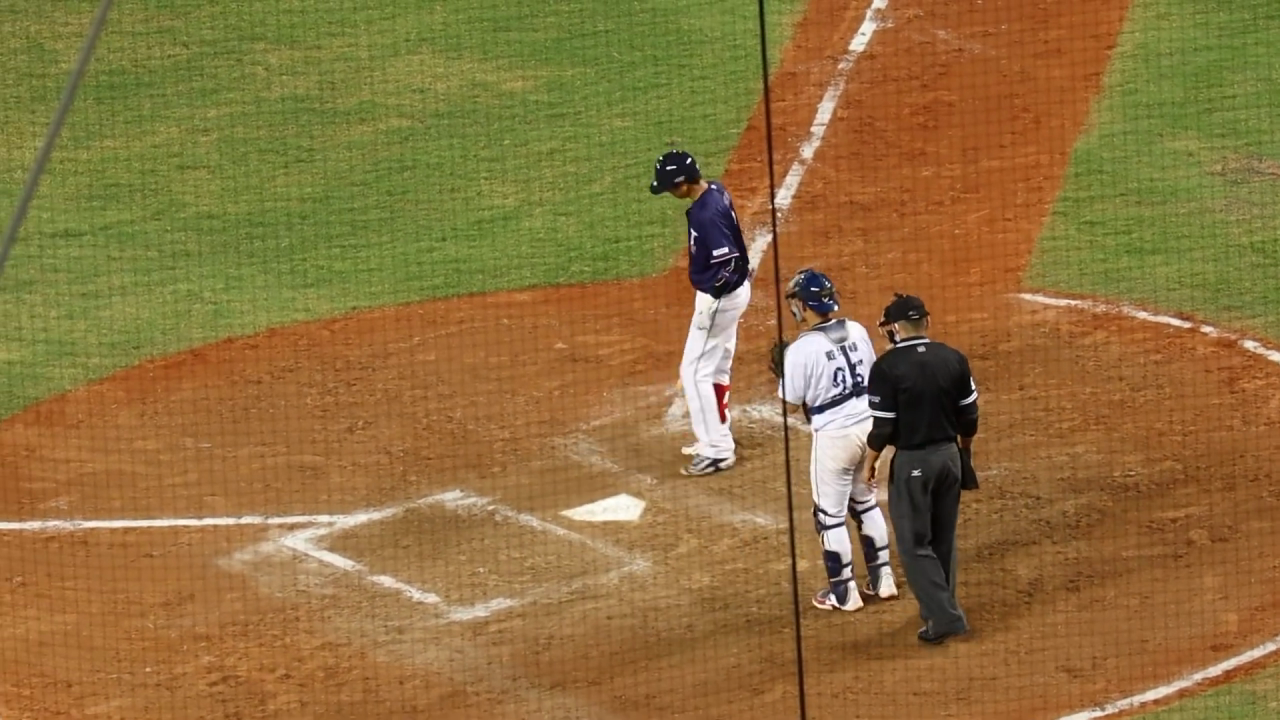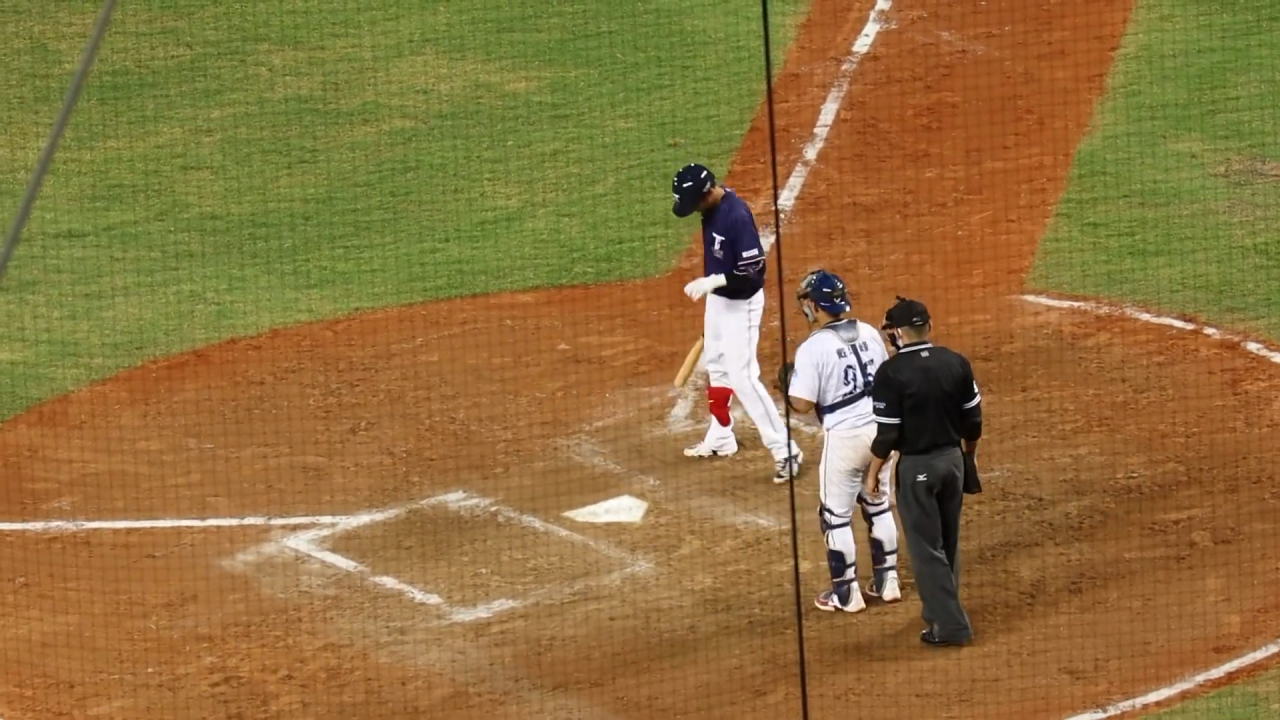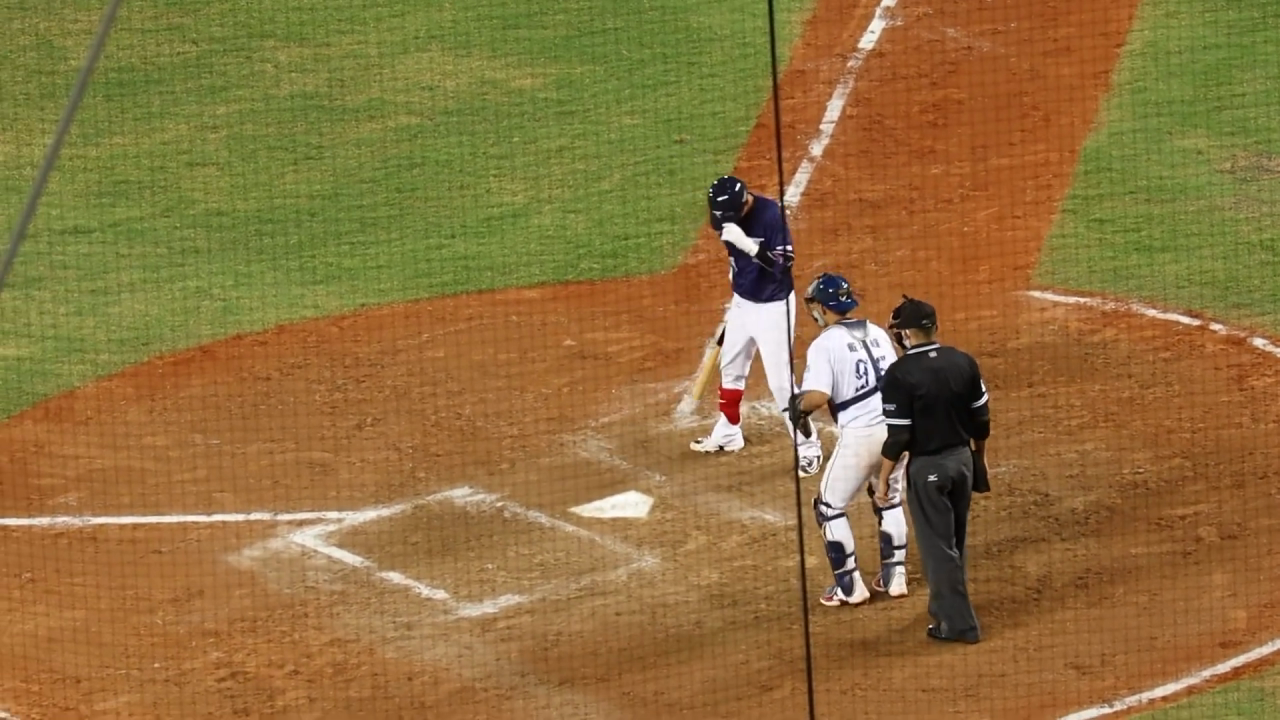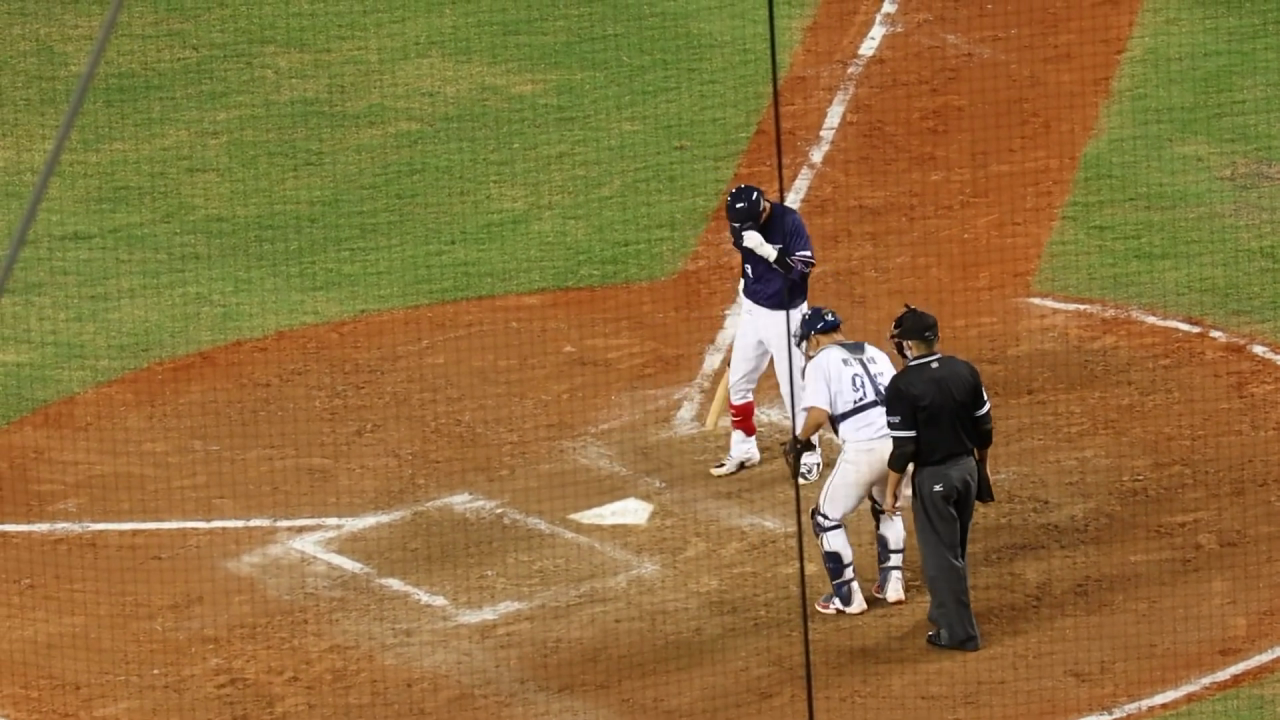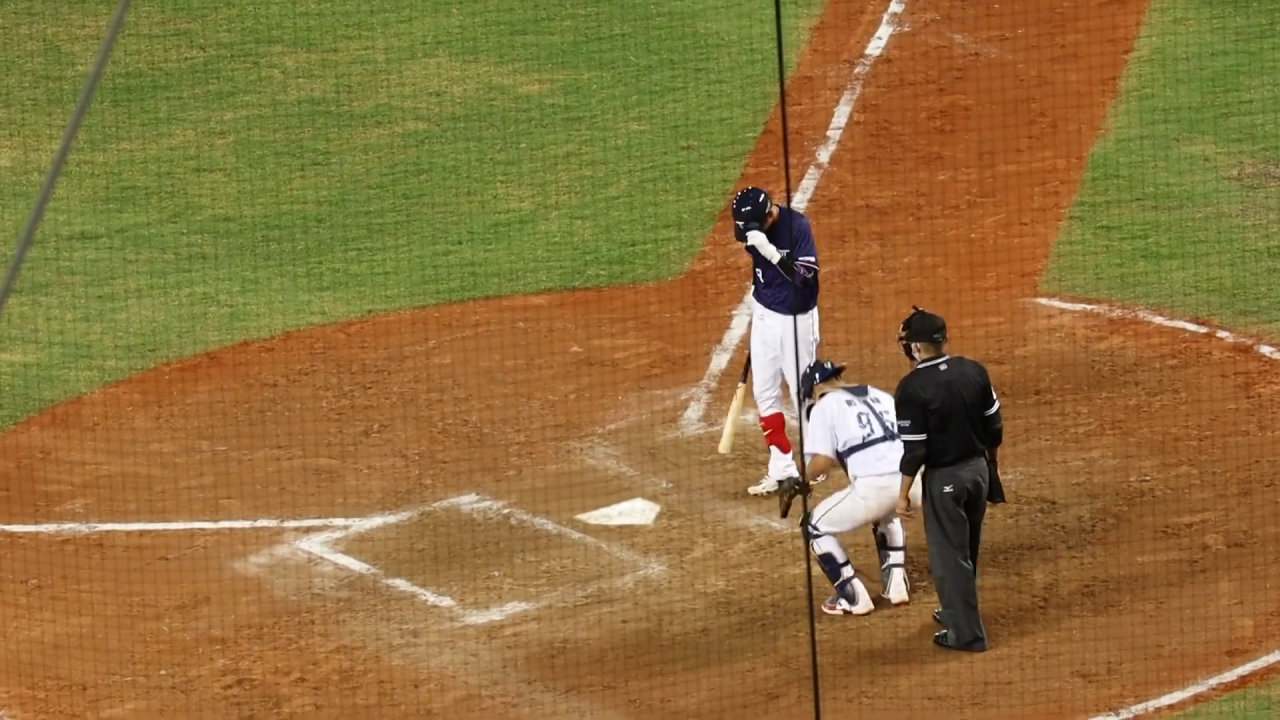
dt=0.2s
person 1, frame 1
left shoulder: (887, 366)
right shoulder: (954, 359)
left elbow: (883, 428)
right elbow: (970, 416)
left wrist: (869, 464)
right wrist: (963, 453)
left hip: (912, 461)
right hip: (949, 456)
left knee: (915, 545)
right knee: (943, 540)
left ankle: (944, 617)
right ankle: (936, 608)
person 1, frame 2
left shoulder: (891, 372)
right shoulder: (957, 362)
left elbow: (887, 434)
right elbow: (973, 419)
left wrist: (873, 473)
right wrist: (969, 456)
left hip: (917, 466)
right hip: (953, 459)
left knee: (926, 548)
right knee: (945, 544)
left ankle: (950, 625)
right ankle: (938, 610)
person 1, frame 3
left shoulder: (899, 373)
right shoulder: (964, 362)
left elbow: (898, 436)
right elbow: (981, 418)
left wrist: (883, 479)
right wrist: (980, 456)
left hip: (928, 466)
right hip: (962, 459)
left knee: (937, 545)
right knee: (952, 541)
left ankle: (958, 623)
right ankle: (944, 605)
person 1, frame 4
left shoulder: (902, 385)
right shoulder: (966, 371)
left elbow: (903, 447)
right elbow: (983, 427)
left wrist: (891, 491)
right wrist: (981, 464)
left hip: (933, 476)
right hip: (967, 469)
left knee: (940, 554)
right knee: (954, 550)
left ankle: (959, 631)
right ankle: (946, 611)
person 1, frame 5
left shoulder: (912, 387)
right shoulder: (974, 371)
left elbow: (914, 451)
right elbow: (994, 426)
left wrist: (903, 493)
right wrist: (990, 463)
left hip: (944, 478)
right hip: (978, 469)
left knee: (950, 556)
right knee: (966, 550)
left ankle: (966, 633)
right ankle: (957, 612)
person 2, frame 1
left shoulder: (801, 349)
right shoulder: (858, 331)
left elbow: (791, 404)
left wrist: (782, 374)
left hip: (834, 437)
right hip: (869, 427)
left knee: (830, 516)
right knee: (866, 504)
left ankle: (844, 593)
right ankle: (883, 579)
person 2, frame 2
left shoulder: (813, 347)
right shoulder: (868, 332)
left elbow: (802, 403)
left wrist: (787, 391)
left hip: (845, 437)
right hip: (880, 429)
left knee: (835, 517)
right knee: (878, 507)
left ankle: (846, 593)
right ankle: (887, 581)
person 2, frame 3
left shoulder: (825, 343)
right shoulder: (877, 332)
left elbow: (818, 396)
left wrist: (799, 407)
left hip: (860, 436)
left knee: (829, 507)
right knee: (891, 502)
left ankle: (849, 585)
right ankle: (895, 576)
person 2, frame 4
left shoulder: (820, 361)
right shoulder: (876, 354)
left elbow: (817, 415)
left wrist: (799, 441)
left hip: (863, 450)
left knee: (827, 520)
right knee: (888, 511)
left ankle: (847, 596)
right ankle: (892, 583)
person 2, frame 5
left shoulder: (823, 407)
right shoulder: (882, 396)
left elbow: (821, 460)
left wrist: (800, 481)
left hip: (873, 488)
left knee: (814, 528)
right knee: (887, 514)
left ankle: (853, 597)
right ankle: (895, 583)
person 3, frame 1
left shoulder: (709, 212)
right shoulder: (715, 191)
left elbow: (728, 266)
left wrist: (707, 304)
left hip: (721, 298)
right hip: (727, 294)
left knee: (695, 371)
right knee: (716, 367)
left ankle: (714, 450)
right ankle: (716, 439)
person 3, frame 2
left shoulder: (736, 213)
right shoulder: (707, 205)
left elbow: (754, 267)
left wrist: (714, 280)
left hip: (740, 304)
right hip: (718, 299)
left knee: (743, 378)
right knee: (716, 367)
left ankle: (785, 449)
right ankle: (720, 438)
person 3, frame 3
left shoulder: (770, 213)
right shoulder: (729, 215)
left elbow: (783, 263)
left wrist: (748, 245)
left hip: (773, 309)
right hip: (742, 304)
left knee: (781, 382)
right knee: (729, 368)
left ankle: (809, 448)
right ankle: (726, 434)
person 3, frame 4
left shoulder: (789, 221)
right shoulder: (744, 223)
left elbow: (803, 268)
left wrist: (767, 251)
left hip: (786, 316)
right hip: (752, 311)
left knee: (792, 387)
right knee: (738, 380)
left ankle: (809, 456)
right ankle: (742, 450)
person 3, frame 5
left shoulder: (796, 225)
right shoulder: (754, 228)
left elbow: (806, 276)
left wrist: (770, 252)
left hip: (798, 320)
right hip: (764, 316)
right knee: (765, 394)
right ankle: (783, 468)
